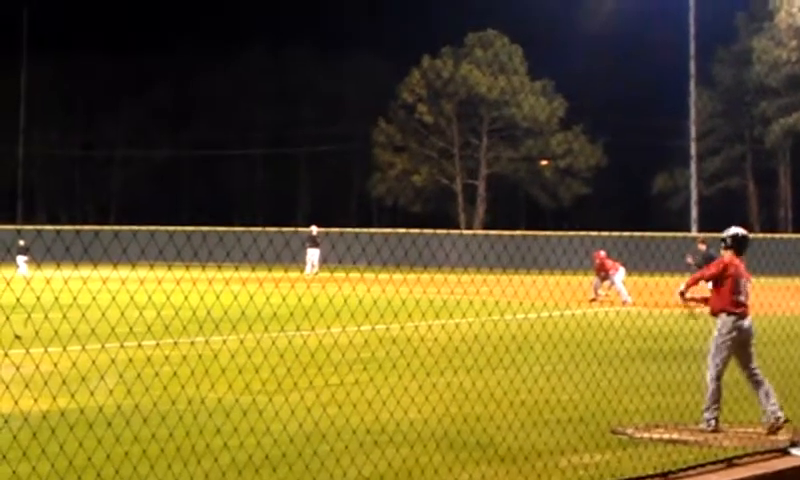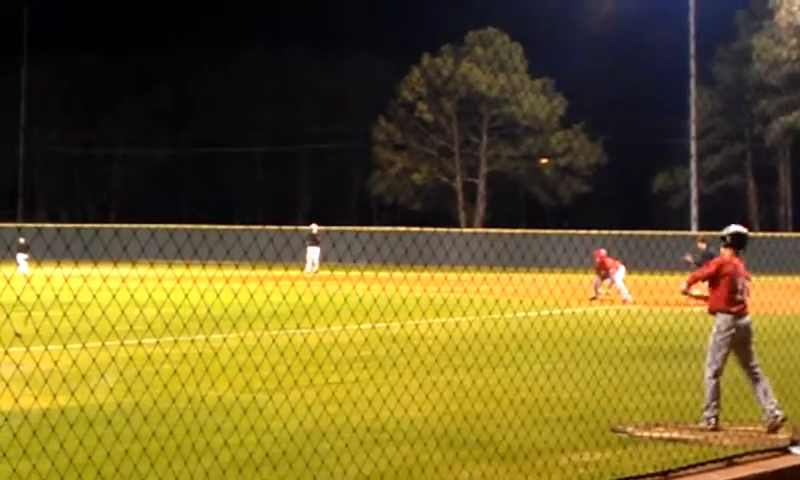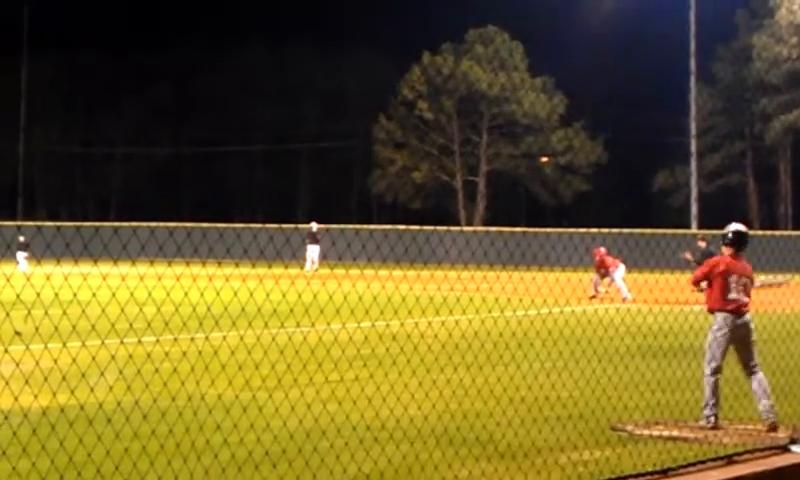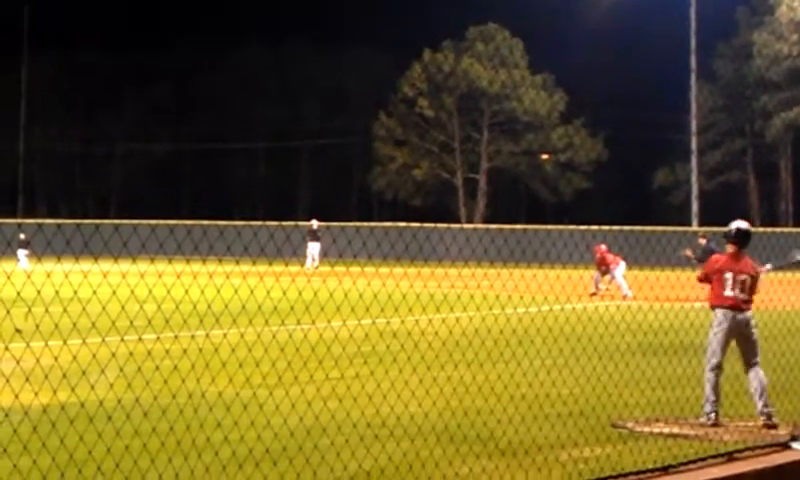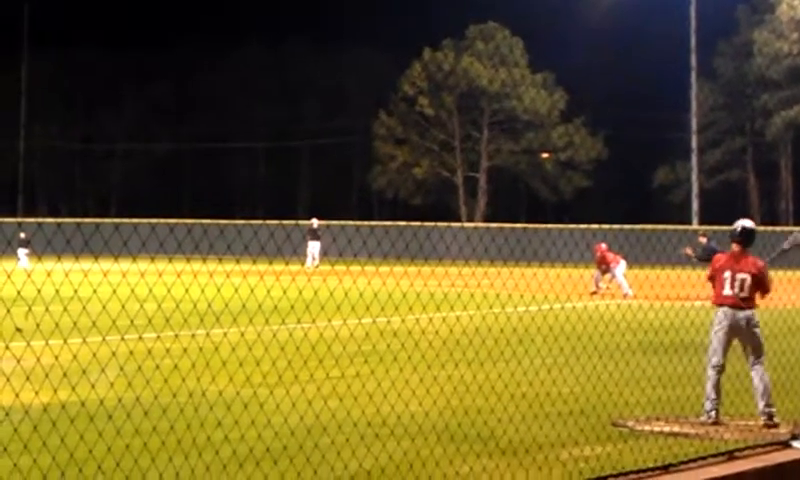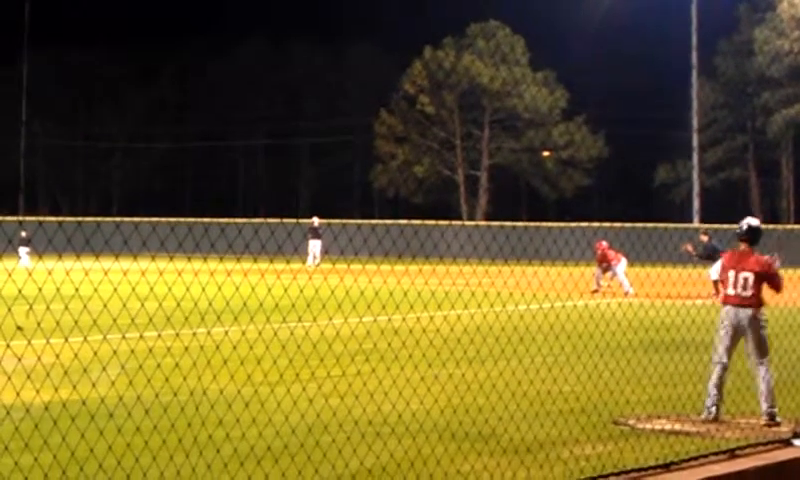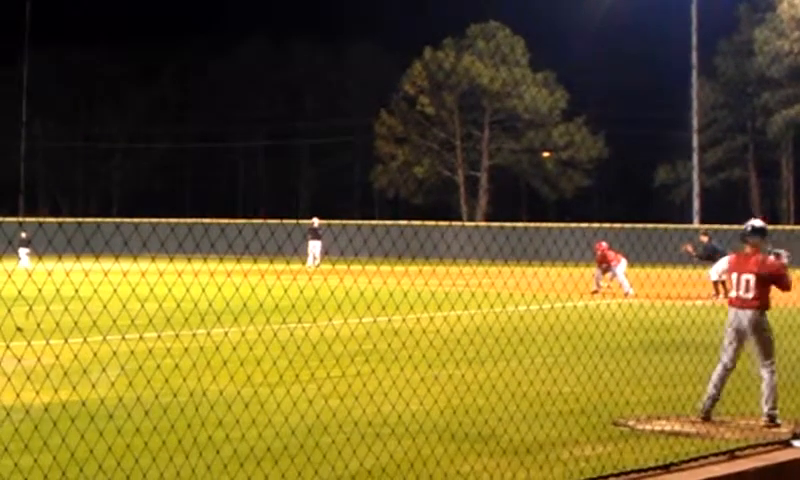
dt=0.1s
person 1, frame 1
left shoulder: (725, 264)
right shoulder: (742, 269)
left elbow: (701, 275)
left wrist: (684, 288)
right wrist: (696, 299)
left hip: (728, 323)
right hip: (745, 323)
left knee: (714, 373)
right knee: (753, 372)
left ankle: (711, 420)
right ankle: (775, 414)
person 1, frame 2
left shoulder: (722, 262)
right shoulder: (742, 267)
left elbow: (699, 275)
left wrist: (686, 286)
right wrist: (702, 296)
left hip: (726, 321)
right hip: (744, 321)
left knee: (713, 371)
right knee: (753, 370)
left ankle: (711, 418)
right ankle: (774, 413)
person 1, frame 3
left shoulder: (717, 262)
right shoulder: (747, 268)
left elbow: (695, 279)
left wrist: (707, 286)
left hip: (723, 320)
right hip: (744, 320)
left knee: (712, 370)
right knee: (753, 369)
left ankle: (710, 417)
right ankle: (769, 414)
person 1, frame 4
left shoulder: (717, 260)
right shoulder: (753, 266)
left elbow: (702, 277)
right elbow: (752, 292)
left hip: (724, 317)
right hip: (746, 317)
left knee: (713, 366)
right knee: (753, 366)
left ankle: (711, 414)
right ankle: (766, 414)
person 1, frame 5
left shoulder: (719, 259)
right shoulder: (757, 264)
left elbow: (710, 278)
right elbow: (764, 291)
left hip: (724, 314)
right hip: (747, 316)
left knee: (715, 365)
right knee: (757, 365)
left ankle: (711, 412)
right ankle: (767, 413)
person 1, frame 6
left shoulder: (726, 259)
right shoulder: (763, 262)
right elbow: (778, 287)
right wrist: (774, 267)
left hip: (730, 314)
right hip: (753, 315)
left knee: (721, 362)
right knee: (762, 364)
left ankle: (711, 409)
right ankle: (769, 413)
person 1, frame 7
left shoulder: (732, 260)
right shoulder: (767, 263)
right elbow: (786, 286)
right wrist: (782, 263)
left hip: (734, 315)
right hip: (755, 317)
left knee: (726, 363)
right knee: (767, 366)
left ankle: (707, 406)
right ankle: (769, 414)
